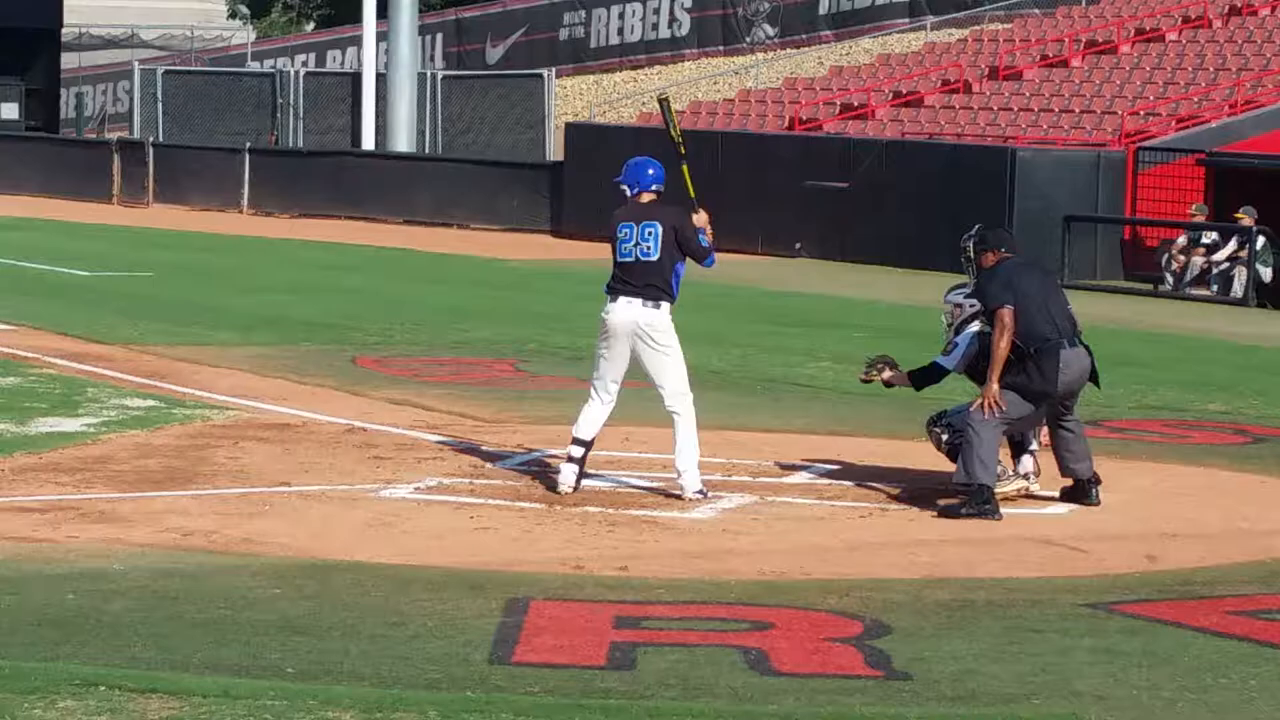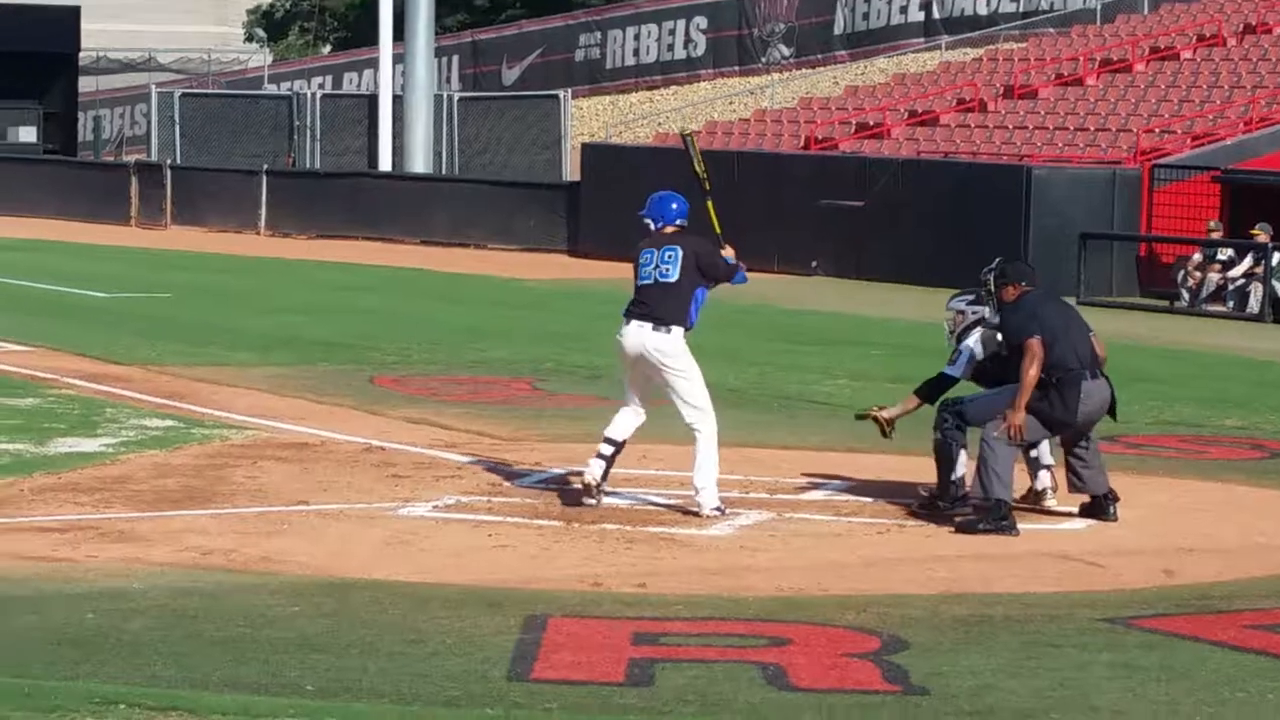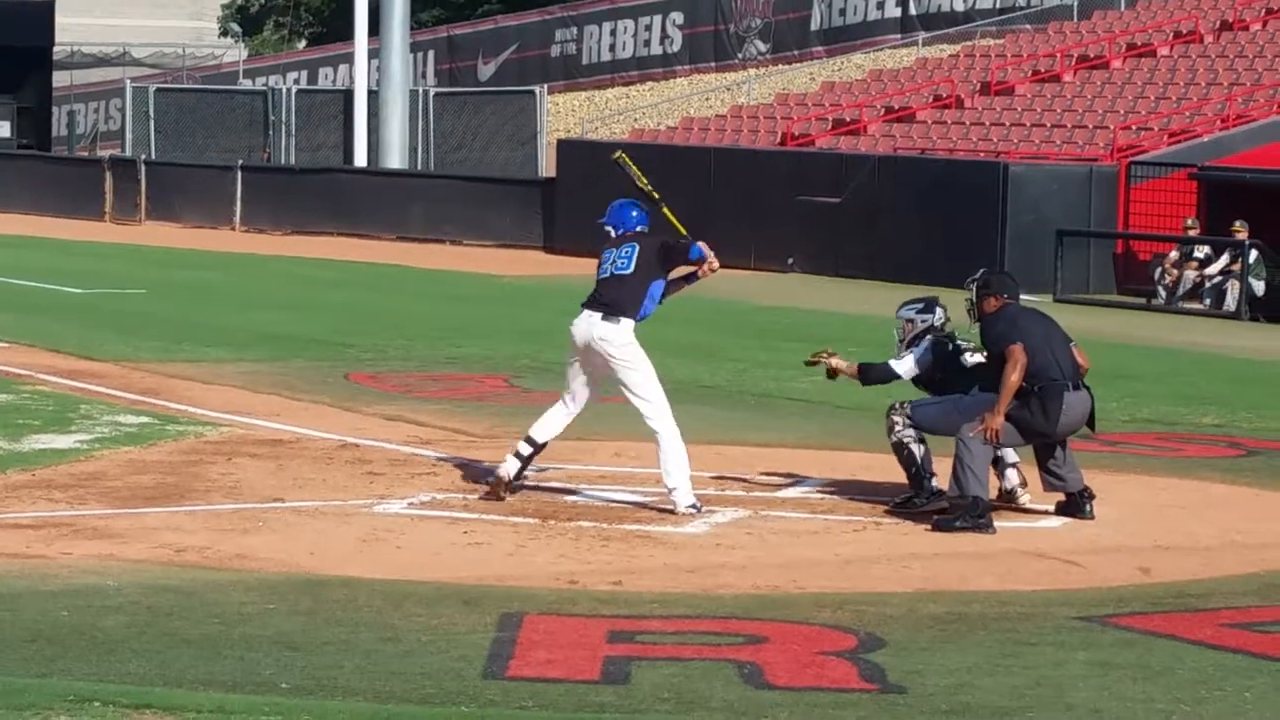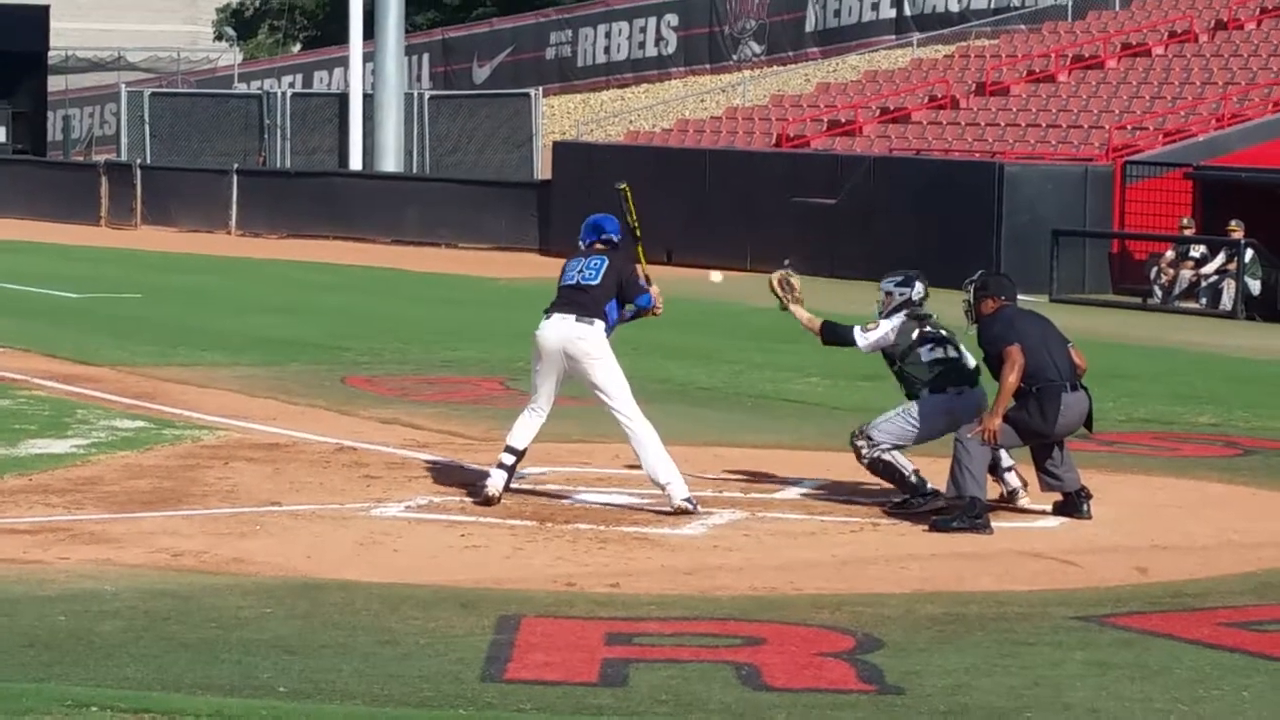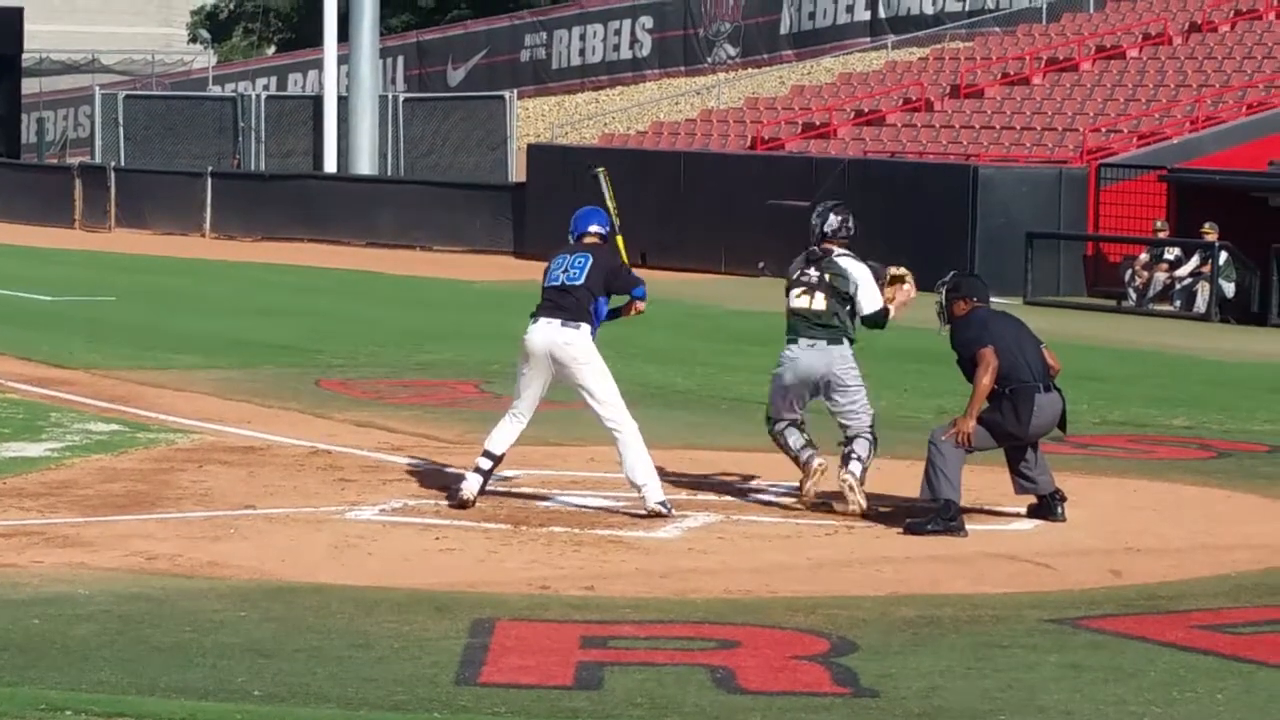
dt=0.3s
person 1, frame 1
left shoulder: (620, 218)
right shoulder: (675, 217)
right elbow: (707, 259)
right wrist: (701, 228)
left hip: (617, 311)
right hip: (653, 316)
left knee: (601, 396)
right knee: (680, 402)
left ankle: (569, 471)
right ankle: (690, 483)
person 1, frame 2
left shoulder: (644, 249)
right shoulder: (697, 246)
right elbow: (738, 276)
left wrist: (709, 270)
right wrist: (728, 259)
left hip: (631, 334)
right hip: (666, 340)
left knee: (634, 408)
right knee: (703, 420)
left ankle: (597, 469)
right ankle: (708, 500)
person 1, frame 3
left shoulder: (609, 250)
right shoulder: (654, 245)
right elbow: (696, 251)
left wrist: (696, 274)
right wrist: (704, 255)
left hip: (583, 325)
right hip: (613, 331)
left knee: (571, 402)
right knee: (659, 415)
left ankle: (510, 469)
right ankle: (684, 497)
person 1, frame 4
left shoulder: (572, 262)
right shoulder: (619, 262)
right elbow: (643, 301)
left wrist: (640, 312)
right wrist: (653, 297)
left hip: (549, 329)
right hip: (586, 335)
left knee: (536, 409)
right knee: (630, 415)
left ankle: (496, 481)
right ankle: (677, 492)
person 1, frame 5
left shoulder: (557, 258)
right shoulder: (606, 255)
right elbow: (640, 292)
left wrist: (624, 310)
right wrist: (634, 303)
left hip: (538, 333)
right hip: (572, 338)
left knee: (518, 414)
right knee: (619, 419)
left ankle: (471, 485)
right ankle: (654, 497)
person 2, frame 1
left shoulder: (993, 276)
right shoulder: (1039, 272)
left elbow: (1005, 324)
right elbow: (1068, 318)
left wrist: (992, 381)
left hip: (1049, 365)
right hip: (1080, 359)
left knee: (982, 417)
right knee: (1062, 417)
left ankle: (982, 498)
right ankle: (1086, 484)
person 2, frame 2
left shoulder: (1017, 309)
right shoulder: (1060, 305)
left elbow: (1035, 354)
right elbow: (1100, 353)
left wrist: (1018, 409)
left hip: (1071, 395)
right hip: (1101, 391)
left knee: (998, 435)
right knee: (1077, 436)
left ankle: (999, 514)
right ankle: (1103, 500)
person 2, frame 3
left shoulder: (996, 320)
right shoulder: (1040, 317)
left elbow: (1018, 360)
right elbow: (1082, 363)
left wrist: (997, 413)
left hip: (1052, 407)
right hip: (1082, 404)
left knee: (972, 435)
right knee: (1047, 434)
left ankle: (976, 512)
right ankle: (1079, 498)
person 2, frame 4
left shoulder: (993, 322)
right shoulder: (1037, 319)
left elbow: (1016, 361)
right elbow: (1080, 363)
left wrist: (995, 414)
left hip: (1049, 408)
right hip: (1079, 405)
left knee: (970, 437)
right knee: (1043, 433)
left ankle: (974, 512)
right ankle: (1076, 498)
person 2, frame 5
left shoulder: (966, 323)
right shoulder: (1009, 320)
left elbow: (989, 363)
right elbow: (1053, 364)
left wrist: (969, 416)
left hip: (1023, 409)
right hip: (1052, 406)
left knee: (944, 439)
right knee: (1019, 438)
left ankle: (947, 515)
right ankle: (1050, 501)
person 3, frame 1
left shoulder: (969, 336)
left elbow: (931, 374)
left wrist: (892, 377)
left knee: (939, 427)
left ankle: (1001, 476)
right ankle: (1027, 471)
person 3, frame 2
left shoulder: (974, 341)
right shoulder: (1001, 336)
left elbow: (939, 386)
left wrist: (894, 412)
left ankle: (953, 495)
right ankle: (1043, 487)
person 3, frame 3
left shoulder: (926, 347)
right shoulder: (956, 344)
left elbow: (881, 373)
left wrist: (839, 364)
left hip: (977, 404)
left knee: (899, 417)
left ankle: (926, 492)
right ankle: (1014, 486)
person 3, frame 4
left shoulder: (893, 326)
right shoulder: (938, 329)
left elbow: (841, 336)
right elbow: (972, 370)
left wrist: (798, 312)
left hip: (937, 404)
right hip: (974, 399)
left knee: (864, 442)
left ankle: (922, 494)
right ankle: (1014, 488)
person 3, frame 5
left shoulder: (798, 263)
right shoulder: (853, 267)
right elbow: (875, 318)
right wrist: (900, 300)
left hip: (796, 355)
right hip: (837, 356)
left knee: (782, 422)
right knee: (860, 428)
left ankle: (809, 460)
right ankle: (851, 478)
